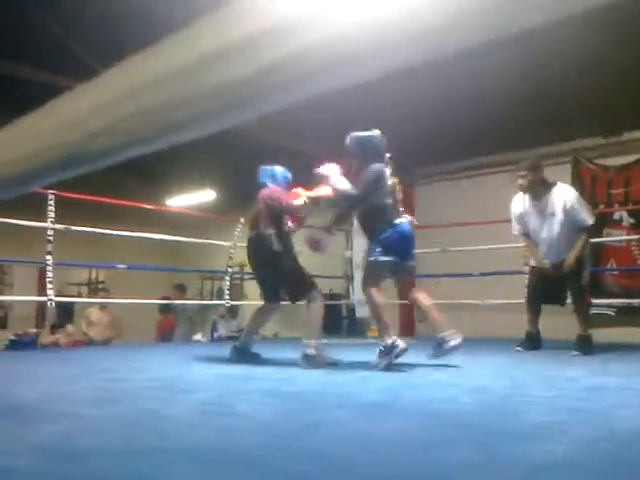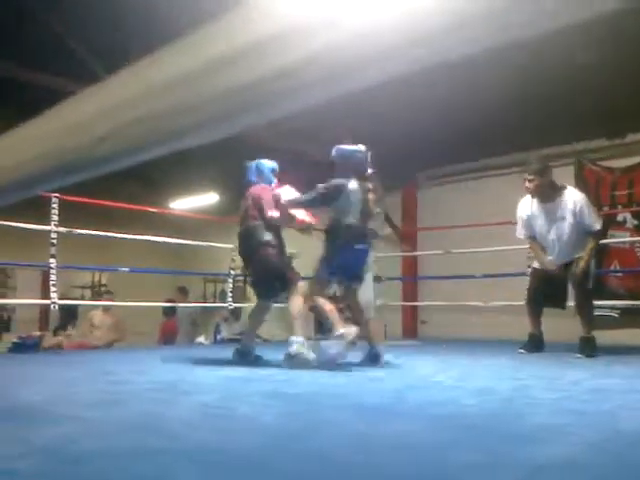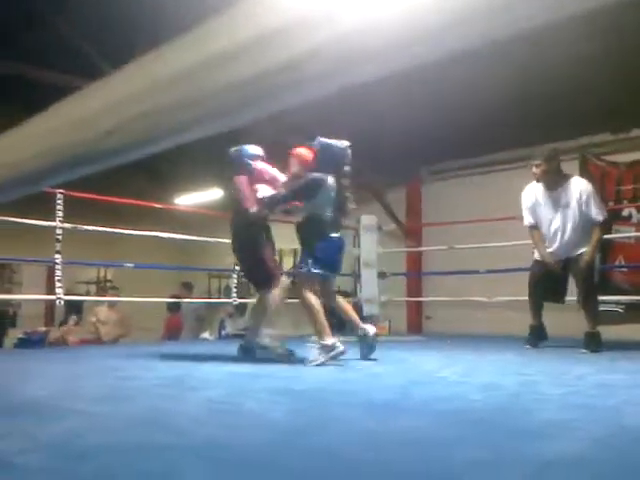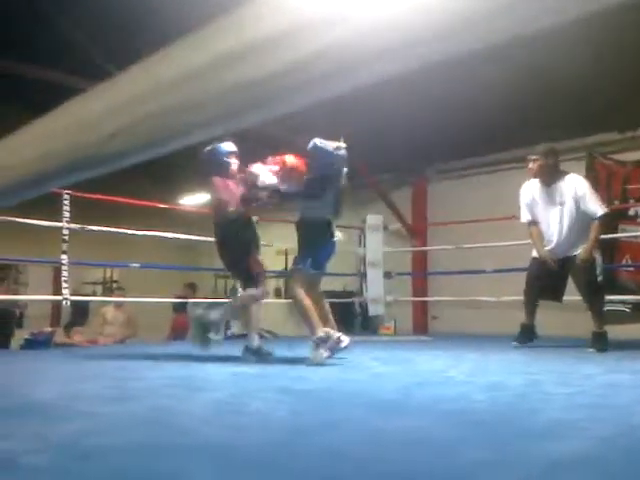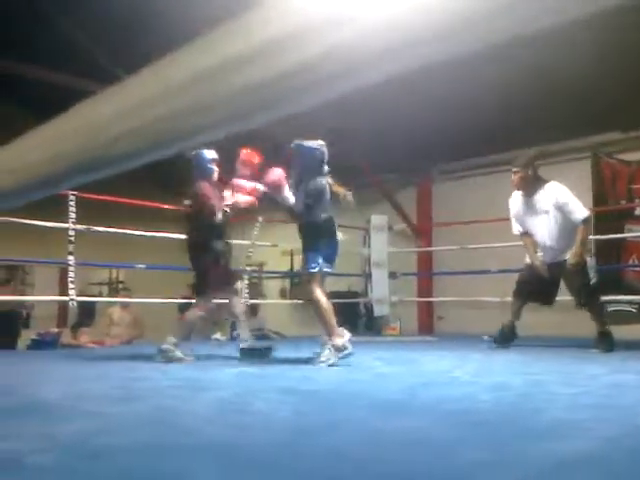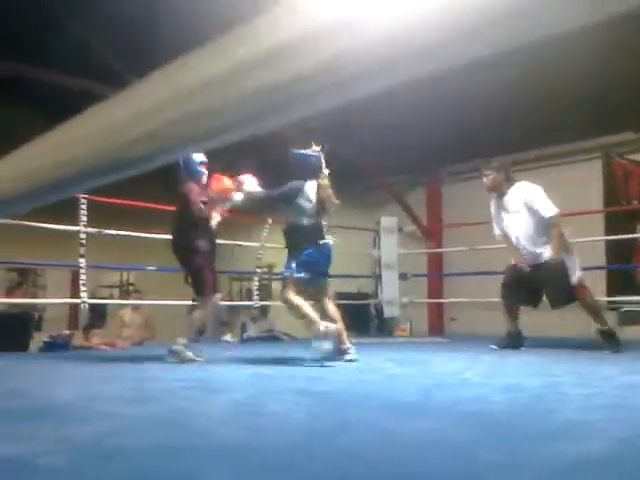
dt=0.2s
person 1, frame 1
left shoulder: (375, 170)
right shoulder: (375, 170)
left elbow: (355, 198)
right elbow: (347, 209)
left wrist: (336, 181)
right wrist: (330, 226)
left hip: (389, 232)
right hip: (400, 230)
left knee: (370, 286)
right knee: (410, 289)
left ankle: (390, 341)
right ankle: (446, 334)
person 1, frame 2
left shoulder: (339, 186)
right shoulder: (362, 188)
left elbow: (310, 201)
left wrist: (287, 201)
left hip: (343, 248)
right hip: (359, 249)
left knee: (315, 293)
right knee: (351, 299)
left ankle: (342, 331)
right ankle: (373, 349)
person 1, frame 3
left shoulder: (317, 179)
right shoulder: (335, 181)
left elbow: (286, 197)
left wrist: (266, 203)
right wrist: (297, 174)
left hip: (320, 242)
right hip: (331, 239)
left knee: (305, 290)
right knee: (329, 293)
left ankle: (329, 342)
right ankle: (364, 330)
person 1, frame 4
left shoulder: (324, 184)
right shoulder: (318, 179)
left elbow: (293, 191)
left hip: (316, 242)
right hip: (315, 241)
left knee: (297, 288)
right knee: (312, 290)
left ankle: (321, 337)
right ankle: (334, 335)
person 1, frame 5
left shoulder: (315, 184)
right shoulder: (304, 181)
left elbow: (300, 211)
left wrist: (283, 191)
left hip: (320, 242)
right hip: (317, 241)
left knee: (314, 290)
right knee: (315, 290)
left ankle: (338, 342)
right ankle: (339, 334)
person 1, frame 6
left shoulder: (297, 188)
right shoulder: (318, 188)
left elbow: (268, 200)
left wrist: (249, 189)
left hip: (305, 248)
right hip: (321, 246)
left knee: (289, 294)
right knee: (323, 298)
left ankle: (323, 327)
right ankle: (345, 346)
person 2, frame 1
left shoulder: (261, 199)
right shoulder: (272, 193)
right elbow: (295, 208)
left hip: (260, 255)
right hip: (275, 253)
left knee: (272, 302)
right knee: (313, 294)
left ankle: (241, 346)
right ankle: (311, 351)
person 2, frame 2
left shoulder: (253, 194)
right shoulder: (263, 190)
right elbow: (272, 217)
right wrist: (287, 215)
left hip: (252, 250)
right hip: (265, 247)
left knee: (266, 300)
right knee: (294, 288)
left ankle: (245, 348)
right ankle: (298, 348)
person 2, frame 3
left shoulder: (258, 180)
right shoulder: (242, 182)
right elbow: (251, 212)
left hip: (257, 243)
right hip: (250, 243)
left knee: (267, 293)
right knee: (279, 283)
left ankle: (250, 342)
right ankle: (263, 339)
person 2, frame 4
left shoulder: (237, 180)
right shoulder: (218, 182)
right elbow: (228, 213)
right wrist: (245, 196)
left hip: (243, 243)
right hip: (235, 244)
left knee: (254, 290)
right knee: (259, 289)
left ankle: (253, 344)
right ankle: (209, 316)
person 2, frame 5
left shoulder: (211, 187)
right shoulder: (203, 188)
right elbow: (216, 218)
right wrist: (231, 204)
left hip: (214, 251)
right hip: (205, 250)
left knee: (234, 291)
right knee: (206, 303)
left ankle: (246, 342)
right ankle: (170, 345)
person 2, frame 6
left shoulder: (200, 190)
right shoulder: (188, 189)
left elbow: (211, 221)
right elbow: (199, 215)
right wrist: (215, 199)
left hip: (199, 250)
right hip: (194, 251)
left knee: (208, 297)
right knee: (212, 300)
left ankle: (192, 336)
right ankle: (180, 346)
person 3, frame 1
left shoulder: (566, 195)
right shoulder: (518, 203)
left elbow: (586, 226)
right elbow: (525, 235)
left wrist: (575, 255)
right wrist: (539, 260)
left hip: (570, 255)
right hip: (541, 258)
left knee: (578, 292)
right knee: (532, 294)
left ankle: (583, 336)
right ankle: (532, 336)
person 3, frame 2
left shoulder: (575, 198)
right shoulder: (525, 206)
left elbow: (595, 231)
right elbow: (531, 238)
left wrist: (585, 260)
right wrist: (544, 262)
left hip: (575, 257)
right hip: (545, 260)
left knee: (582, 295)
right knee: (533, 296)
left ankle: (587, 339)
right ankle: (535, 339)
person 3, frame 3
left shoulder: (580, 187)
right shoulder: (530, 192)
left elbow: (599, 222)
right elbow: (533, 226)
left wrist: (591, 251)
right wrist: (544, 253)
left hip: (578, 250)
right hip: (547, 253)
left knee: (587, 290)
right knee: (534, 289)
left ankle: (592, 334)
right ankle: (537, 330)
person 3, frame 4
left shoulder: (576, 184)
right shoulder: (528, 189)
left elbow: (599, 216)
right elbow: (532, 223)
left wrist: (589, 248)
right wrist: (541, 249)
left hip: (578, 250)
right hip: (546, 251)
left knee: (592, 291)
right knee: (531, 287)
left ankle: (599, 334)
right ankle: (527, 328)
person 3, frame 5
left shoulder: (555, 192)
right shoulder: (515, 202)
left elbow: (584, 220)
right elbow: (524, 234)
left wrist: (578, 252)
right wrist: (534, 259)
left hip: (569, 254)
right hip: (540, 257)
left knee: (588, 292)
right knee: (521, 290)
left ankle: (603, 334)
right ankle: (507, 331)
person 3, frame 6
left shoulder: (527, 191)
right shoulder: (495, 203)
left elbow: (554, 218)
right elbow: (505, 235)
left wrist: (556, 251)
right wrist: (516, 258)
left hip: (550, 253)
right hip: (525, 257)
left knee: (576, 289)
right knee: (508, 292)
left ankle: (607, 332)
right ankle: (513, 335)
